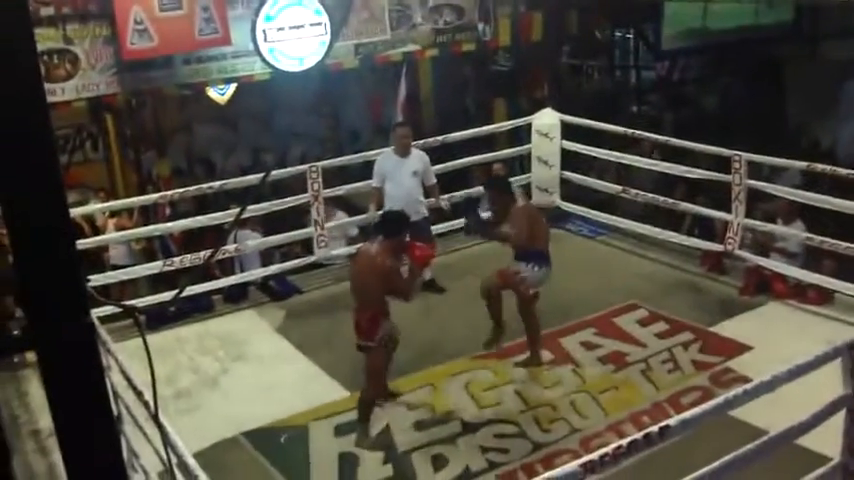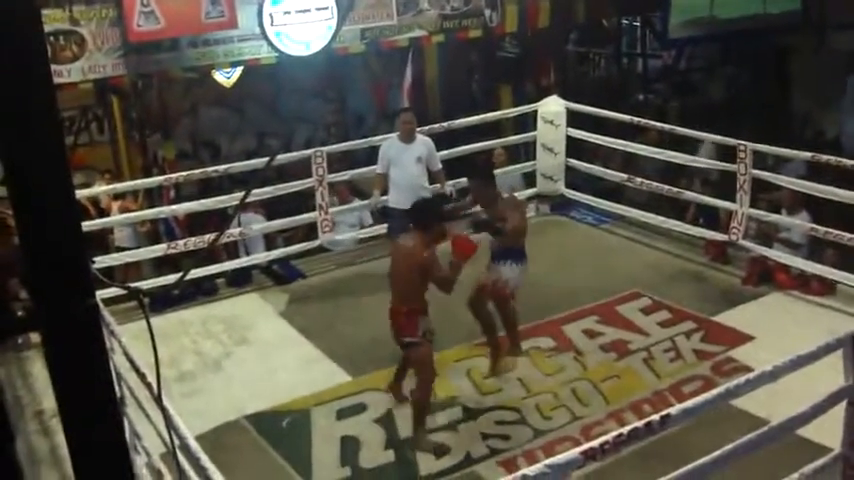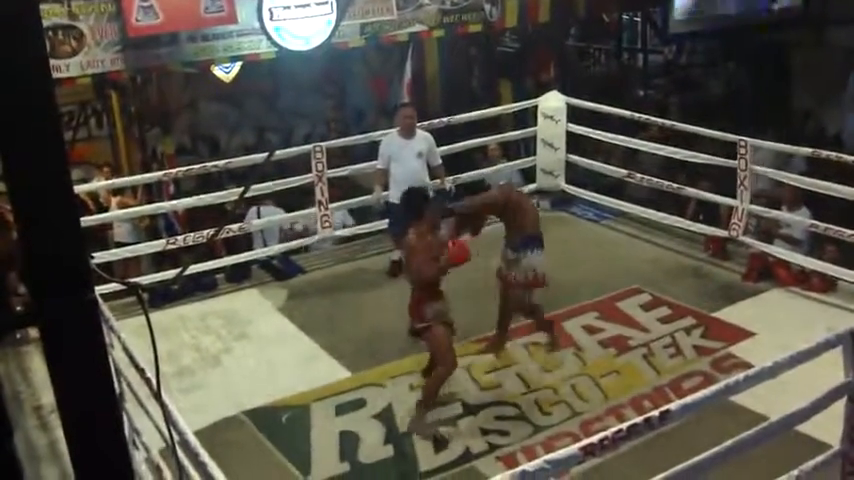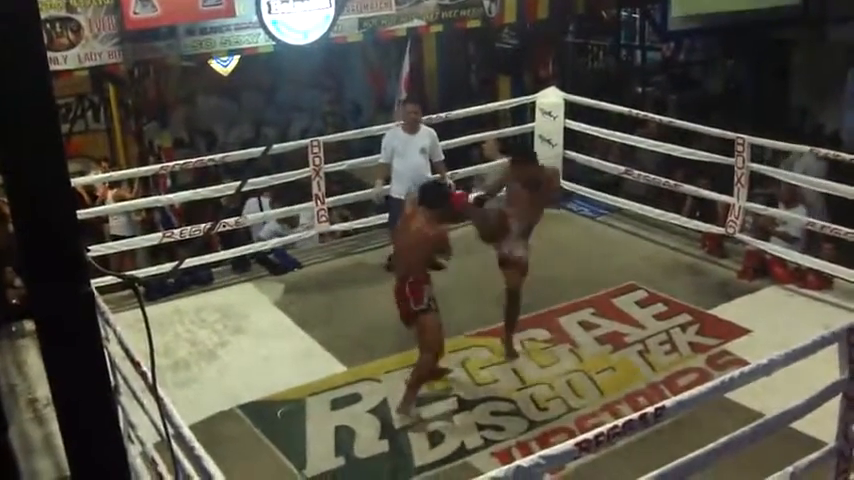
dt=0.7s
person 1, frame 1
left shoulder: (366, 249)
right shoulder: (386, 263)
right elbow: (406, 294)
left wrist: (401, 258)
right wrist: (416, 267)
left hip: (366, 313)
right hip: (374, 321)
left knee: (392, 341)
right knee: (374, 380)
left ankle: (381, 390)
right ankle: (362, 433)
person 1, frame 2
left shoulder: (402, 241)
right shoulder: (424, 255)
right elbow: (447, 286)
right wrist: (459, 260)
left hip: (401, 311)
right hip: (412, 317)
left knee: (414, 353)
right knee: (426, 378)
left ankle: (396, 385)
right ankle: (419, 437)
person 1, frame 3
left shoulder: (421, 235)
right shoulder: (418, 241)
right elbow: (425, 275)
right wrist: (449, 261)
left hip: (428, 301)
right hip: (427, 305)
left knee: (443, 338)
right knee: (447, 364)
left ankle: (431, 368)
right ankle: (419, 418)
person 1, frame 4
left shoulder: (409, 210)
right shoulder: (435, 233)
left elbow: (411, 195)
right elbow: (446, 253)
left hip: (403, 285)
right hip: (415, 288)
left knee: (426, 331)
right knee: (434, 348)
left ankle: (430, 369)
right ankle: (408, 401)
person 2, frame 1
left shoulder: (519, 210)
right shoulder: (514, 206)
left elbow: (520, 241)
right elbow: (496, 224)
left wrist: (489, 232)
right wrist: (484, 225)
left hip: (533, 264)
right hip: (531, 263)
left knee: (488, 286)
right knee: (525, 308)
left ankle: (498, 328)
right ankle: (535, 355)
person 2, frame 2
left shoulder: (507, 204)
right shoulder: (490, 201)
left elbow: (517, 230)
left wrist: (491, 226)
left hip: (511, 262)
right hip: (500, 259)
left knee: (476, 301)
right knee: (502, 302)
left ankle: (496, 351)
right ankle: (514, 345)
person 2, frame 3
left shoulder: (503, 194)
right shoulder: (492, 202)
left elbow: (473, 204)
right elbow: (475, 229)
left wrist: (453, 209)
right wrist: (467, 220)
left hip: (528, 249)
right hip: (512, 248)
left knee: (521, 302)
right knee: (506, 296)
left ankle: (548, 328)
right ankle: (500, 337)
person 2, frame 4
left shoulder: (549, 176)
right shoulder: (511, 174)
left elbow: (551, 198)
right elbow: (492, 189)
right wrist: (480, 199)
left hip: (519, 238)
right hip: (502, 228)
left knee: (514, 290)
left ankle: (508, 337)
person 3, frame 1
left shoulder: (421, 157)
right shoulder: (383, 160)
left elbow: (430, 182)
right elbow: (377, 186)
left wrist: (438, 200)
right wrist: (373, 206)
left hip: (418, 213)
left ankle: (428, 279)
person 3, frame 2
left shoulder: (426, 143)
right shoulder: (387, 146)
left elbow: (436, 168)
right elbow: (381, 173)
left wrist: (444, 186)
right wrist: (376, 194)
left hip: (423, 199)
right hip: (397, 203)
right knee: (397, 237)
person 3, frame 3
left shoulder: (426, 138)
right shoulder: (388, 141)
left elbow: (436, 164)
right elbow: (382, 168)
left wrist: (444, 182)
right wrist: (378, 189)
right hip: (398, 197)
right knee: (397, 230)
right ankle: (397, 258)
person 3, frame 4
left shoulder: (429, 134)
right shoulder: (391, 136)
left elbow: (438, 160)
right elbow: (384, 162)
left wrist: (445, 178)
right wrist: (379, 184)
right hip: (399, 192)
right knee: (397, 226)
